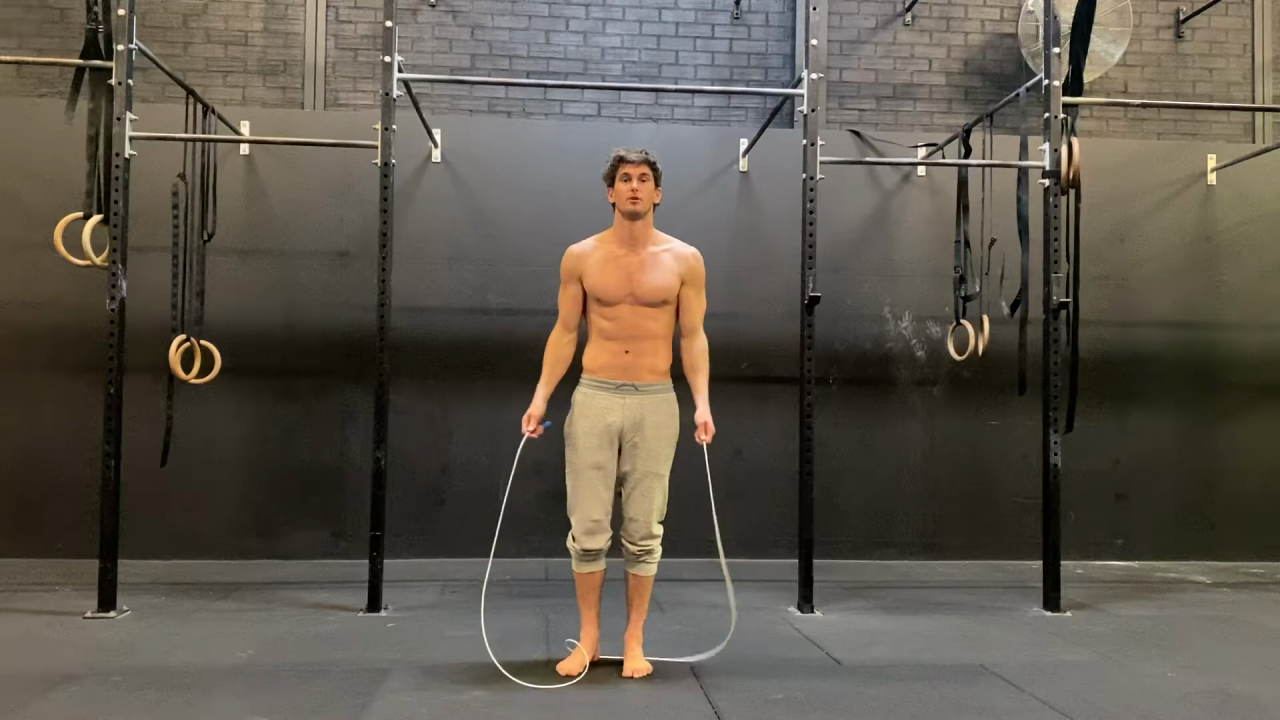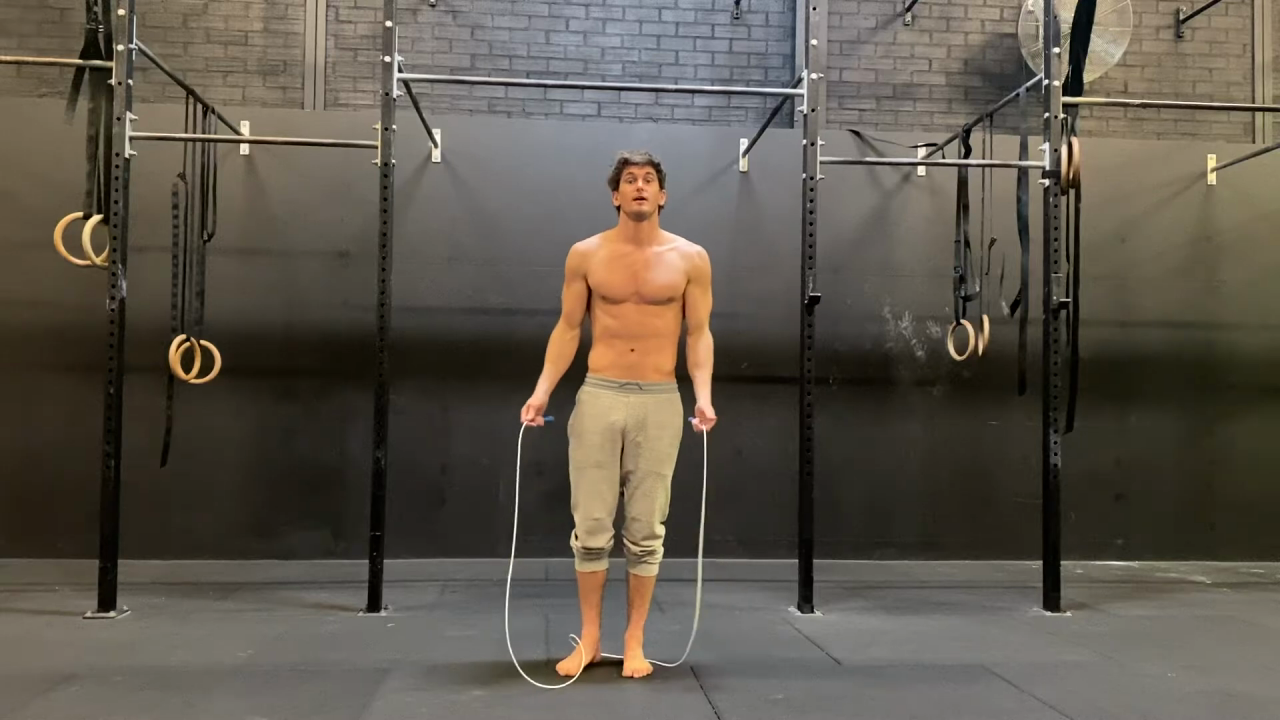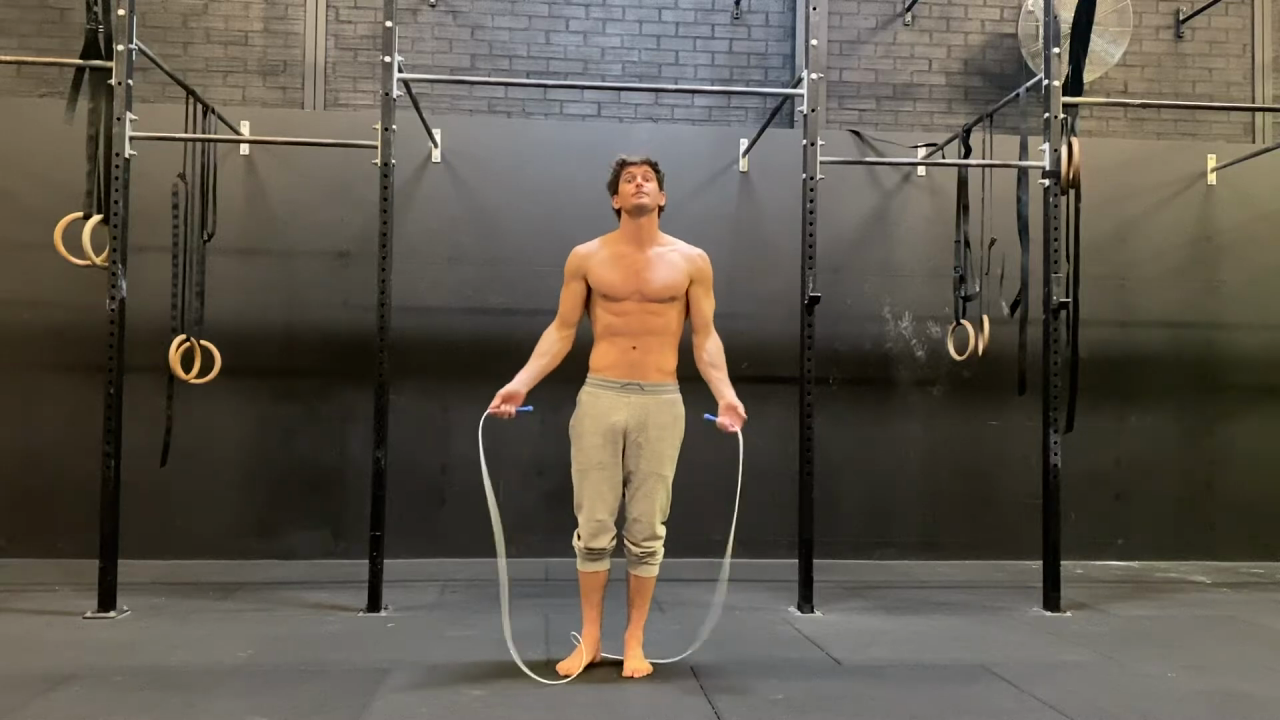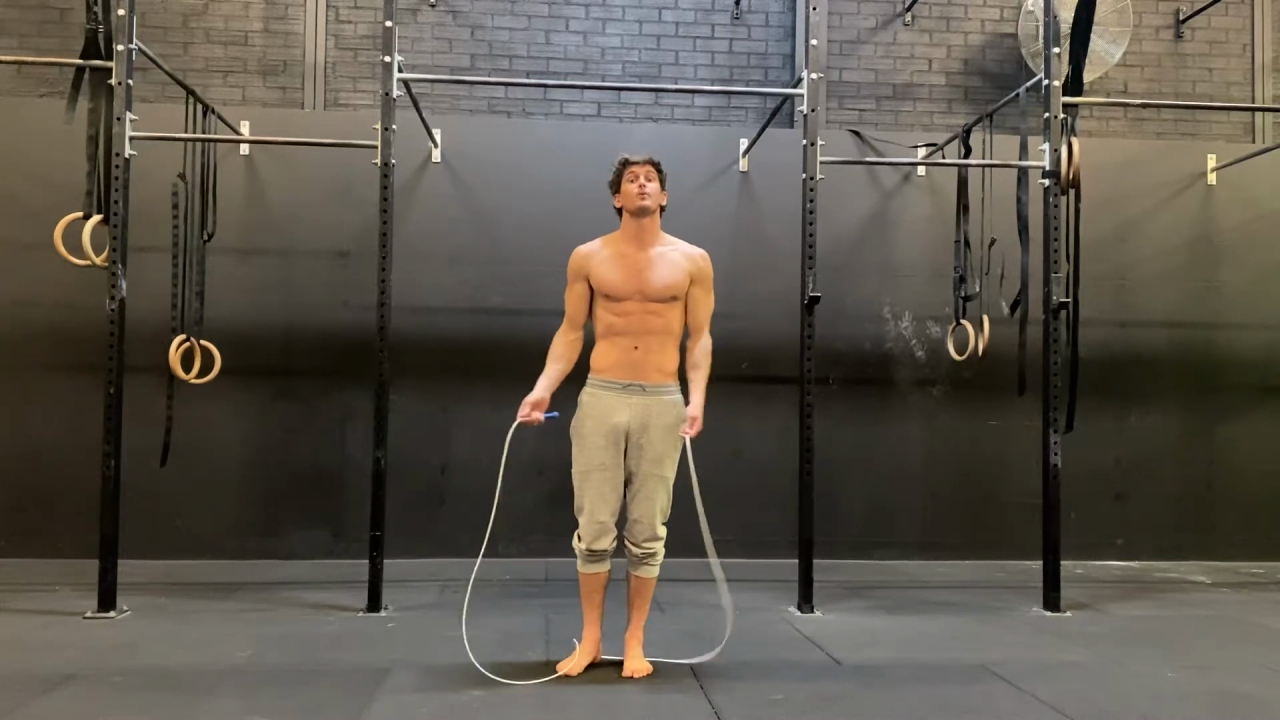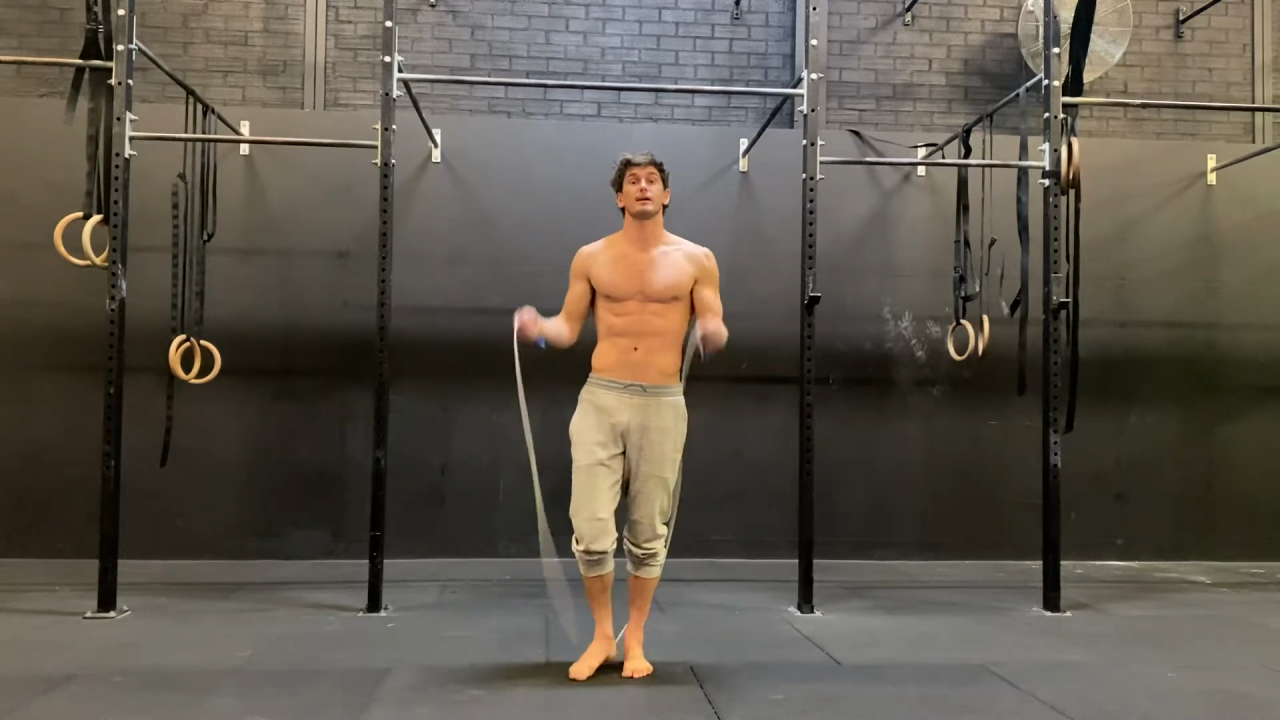
dt=0.4s
person 1, frame 1
left shoulder: (684, 259)
right shoulder: (580, 257)
left elbow: (693, 336)
right elbow: (565, 332)
left wrist: (701, 402)
right wrist: (540, 397)
left hip: (655, 402)
right hip: (593, 399)
left knee: (643, 530)
right knee: (587, 527)
left ankle: (633, 641)
right ankle: (588, 638)
person 1, frame 2
left shoulder: (690, 258)
right shoulder: (585, 254)
left elbow: (699, 334)
right elbow: (568, 328)
left wrist: (703, 394)
right wrist: (542, 389)
left hip: (660, 402)
right hip: (598, 398)
left knee: (646, 530)
right knee: (591, 526)
left ankle: (634, 641)
right ankle: (589, 637)
person 1, frame 3
left shoulder: (690, 259)
right shoulder: (586, 257)
left elbow: (705, 334)
right elbow: (562, 329)
left wrist: (724, 389)
right wrist: (522, 381)
left hip: (661, 402)
right hip: (599, 398)
left knee: (646, 529)
right knee: (592, 525)
left ankle: (634, 641)
right ankle: (589, 638)
person 1, frame 4
left shoulder: (692, 260)
right shoulder: (587, 257)
left elbow: (700, 337)
right elbow: (571, 332)
left wrist: (698, 398)
right wrist: (543, 388)
left hip: (662, 403)
right hip: (600, 399)
left knee: (648, 531)
right knee: (594, 527)
left ankle: (634, 641)
right ankle: (591, 639)
person 1, frame 5
left shoulder: (696, 259)
right shoulder: (590, 257)
left elbow: (715, 328)
right elbow: (570, 324)
left wrist: (713, 334)
right wrist: (541, 327)
left hip: (662, 405)
right hip: (600, 400)
left knee: (647, 532)
right knee: (591, 527)
left ankle: (635, 639)
right ankle: (602, 634)
